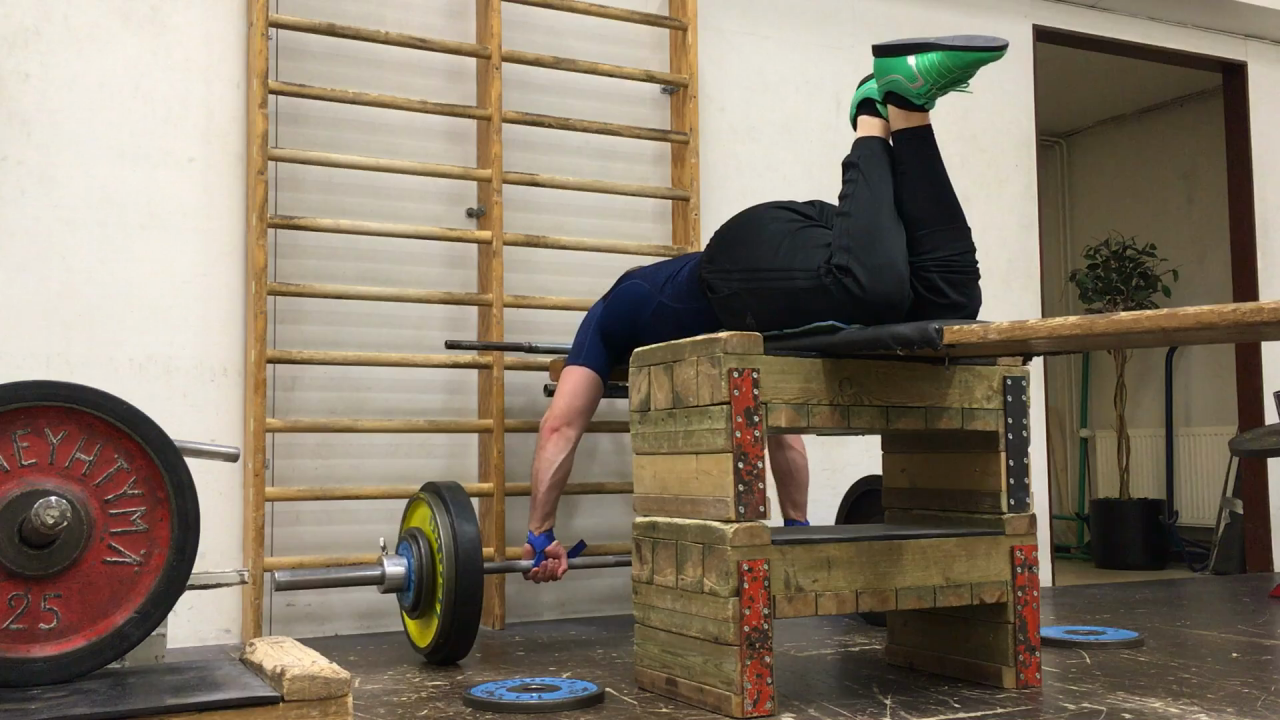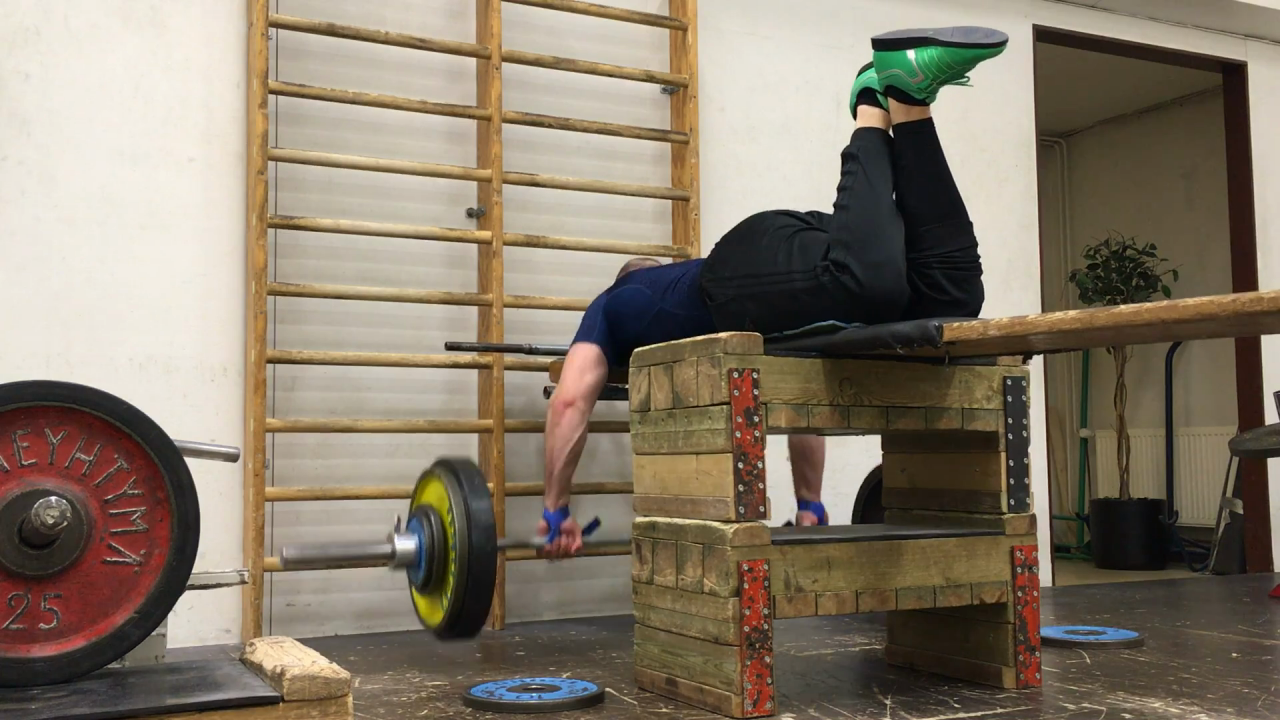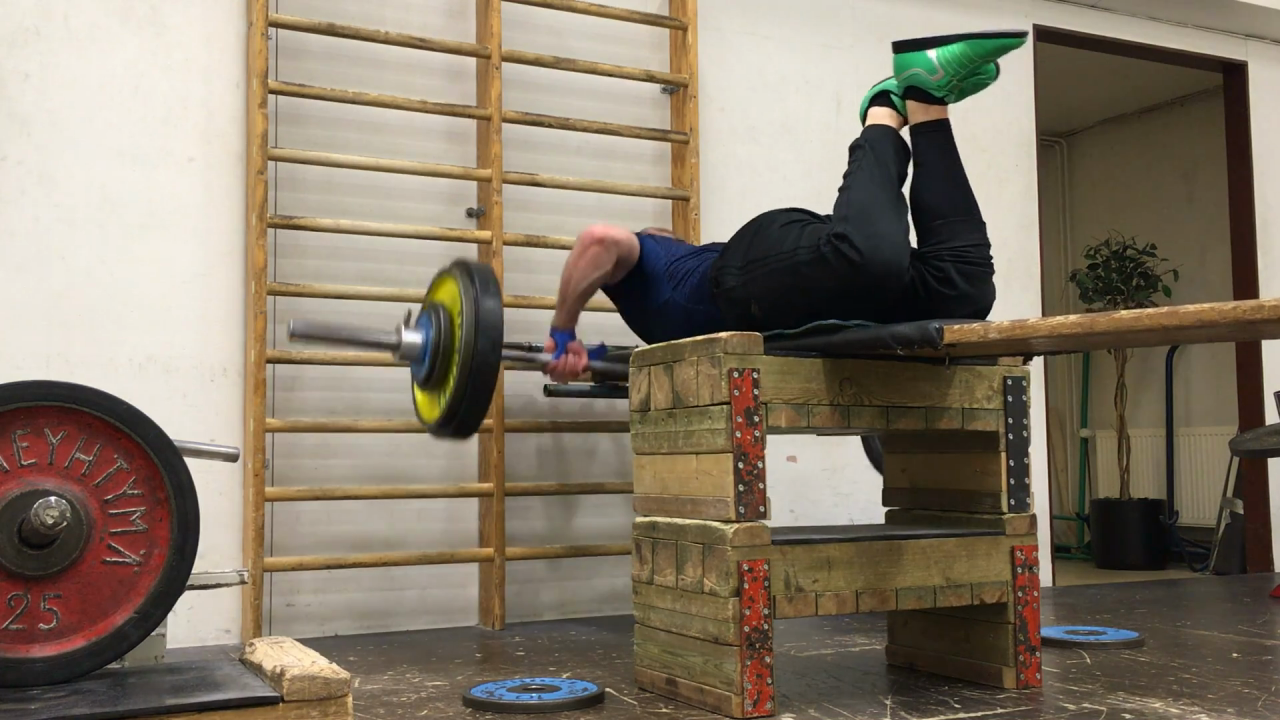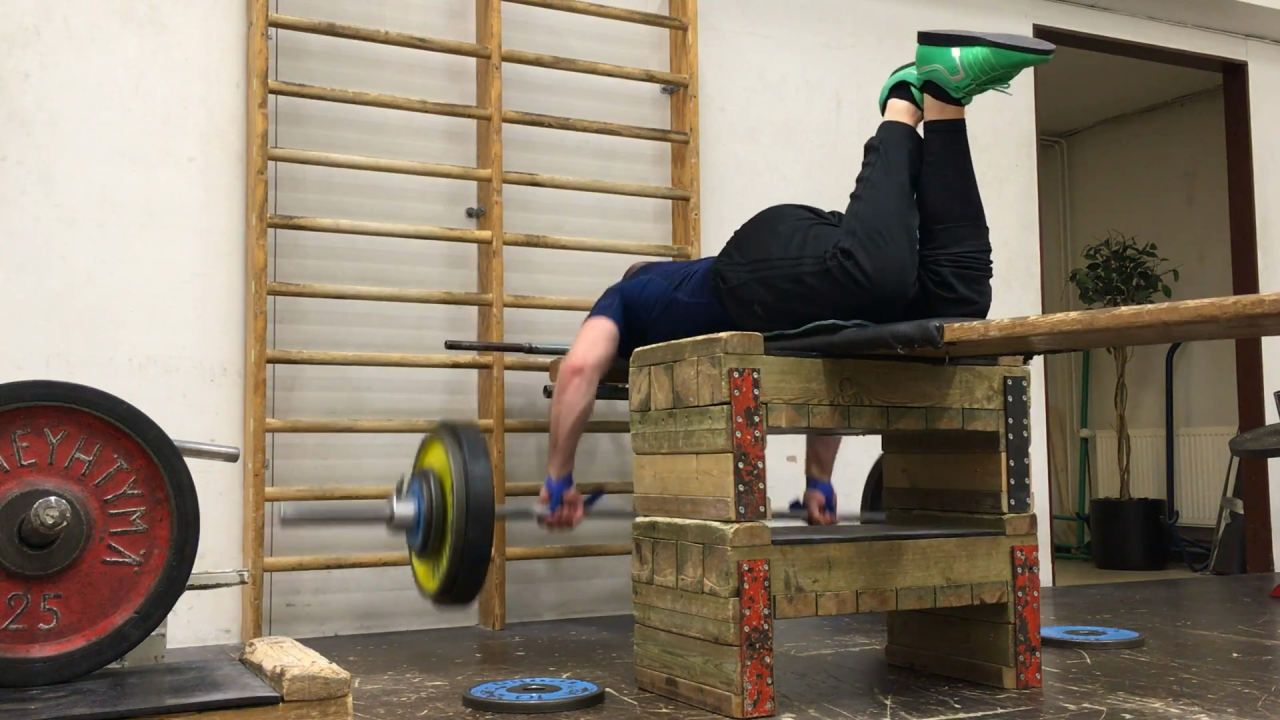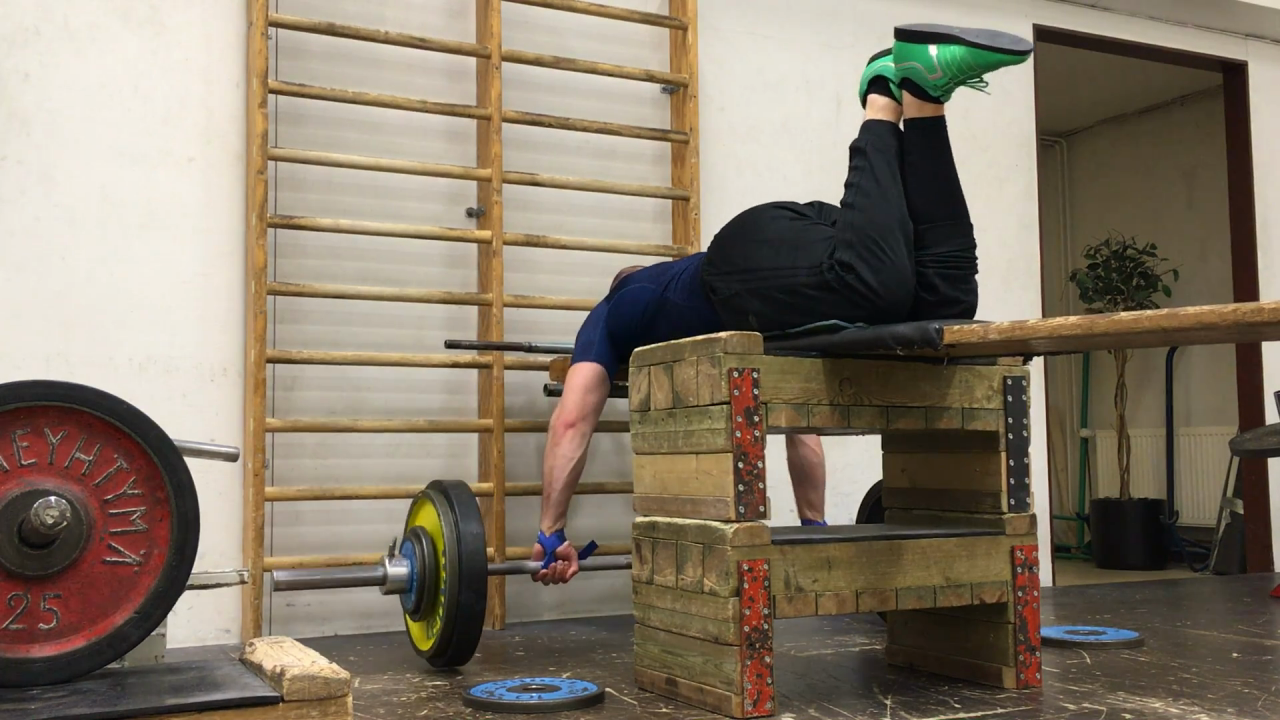
dt=0.4s
person 1, frame 1
left shoulder: (611, 318)
right shoulder: (735, 336)
left elbow: (562, 426)
right elbow: (780, 425)
left wrist: (541, 535)
right wrist: (796, 526)
left hip: (753, 261)
left knee: (873, 288)
right knee: (949, 300)
left ankle: (873, 121)
person 1, frame 2
left shoulder: (616, 303)
left elbow: (571, 399)
left wrist: (556, 514)
right wrist: (809, 502)
left hip: (752, 274)
left knee: (870, 283)
right knee: (951, 291)
left ankle: (873, 111)
person 1, frame 3
left shoulder: (635, 262)
left elbow: (600, 241)
left wrist: (562, 334)
left hip: (760, 275)
right knee: (963, 291)
left ankle: (884, 115)
person 1, frame 4
left shoulder: (624, 301)
left elbow: (580, 368)
left wrist: (559, 480)
right wrist: (819, 481)
left hip: (771, 262)
left knee: (916, 287)
right knee: (959, 298)
left ankle: (902, 106)
person 1, frame 5
left shoulder: (613, 317)
left elbow: (572, 421)
left wrist: (552, 534)
right wrist: (815, 527)
left hip: (759, 263)
left knee: (907, 292)
left ankle: (884, 100)
